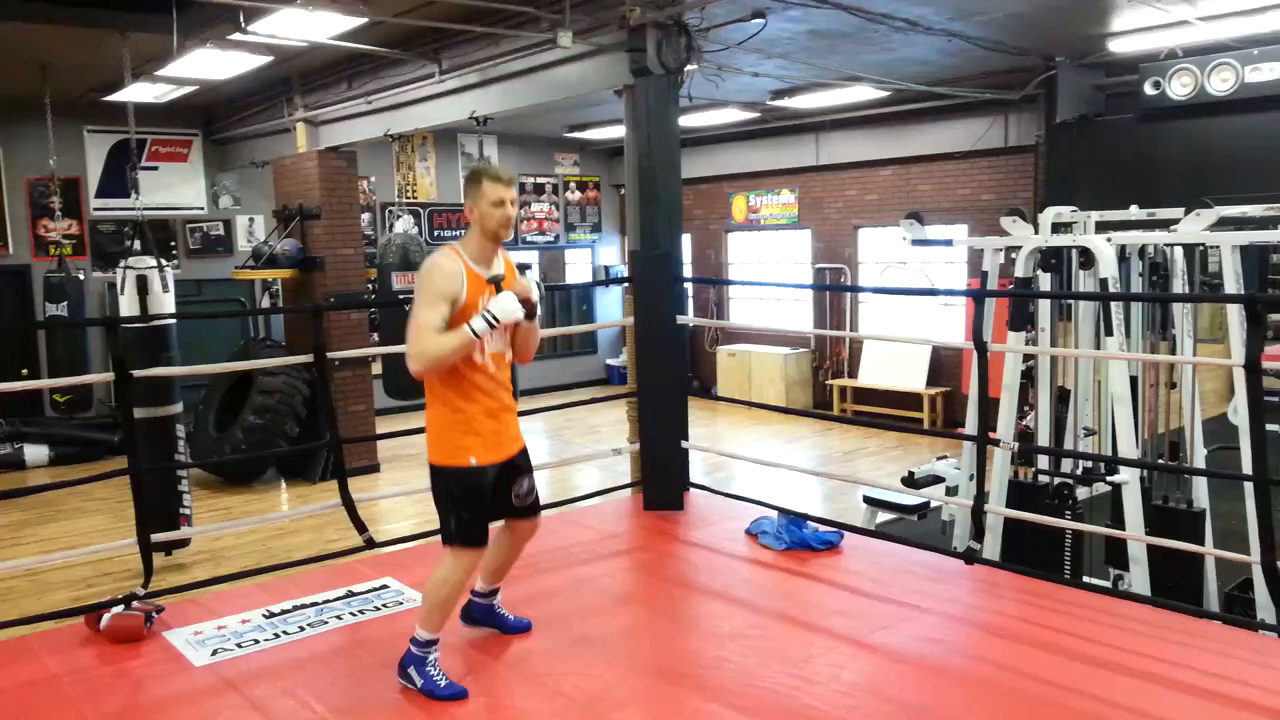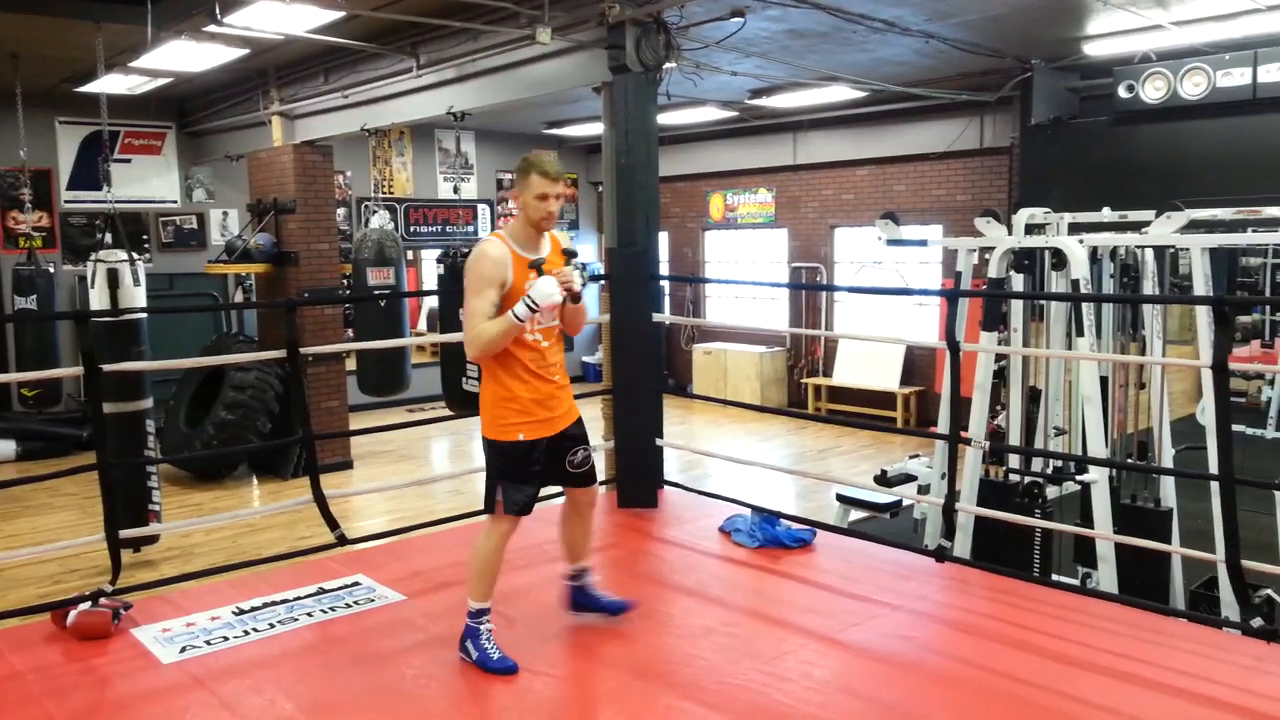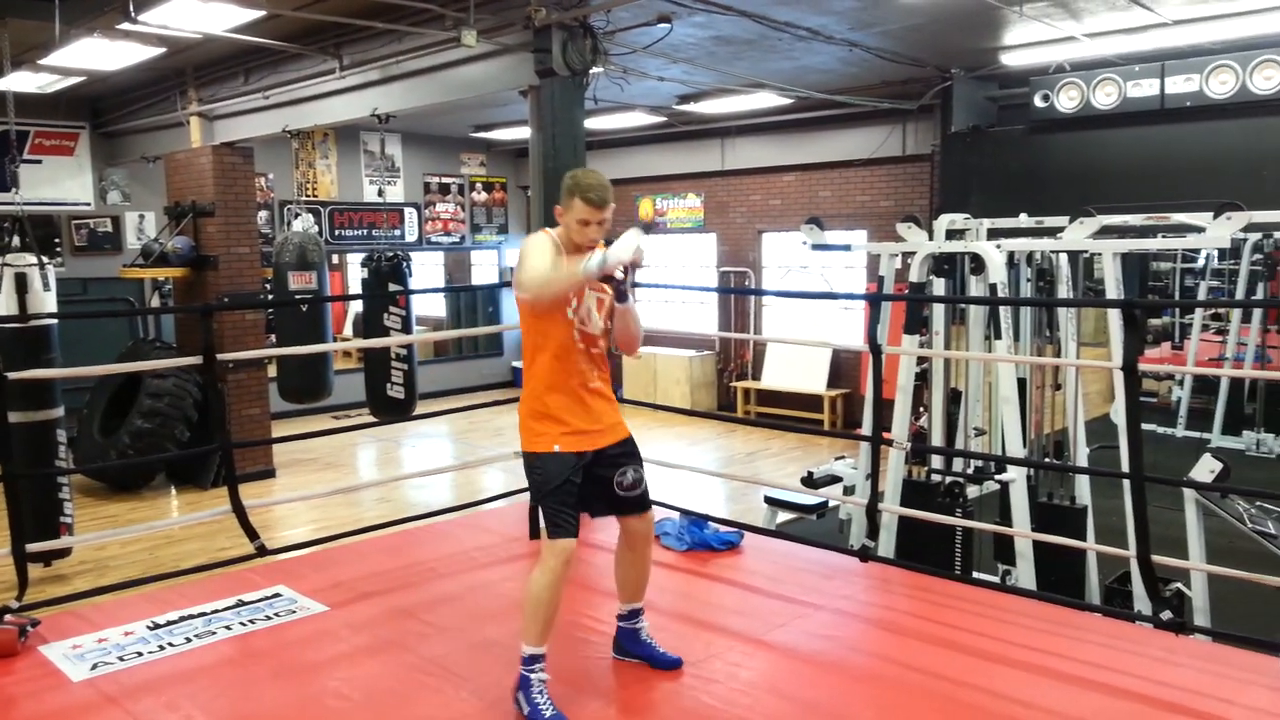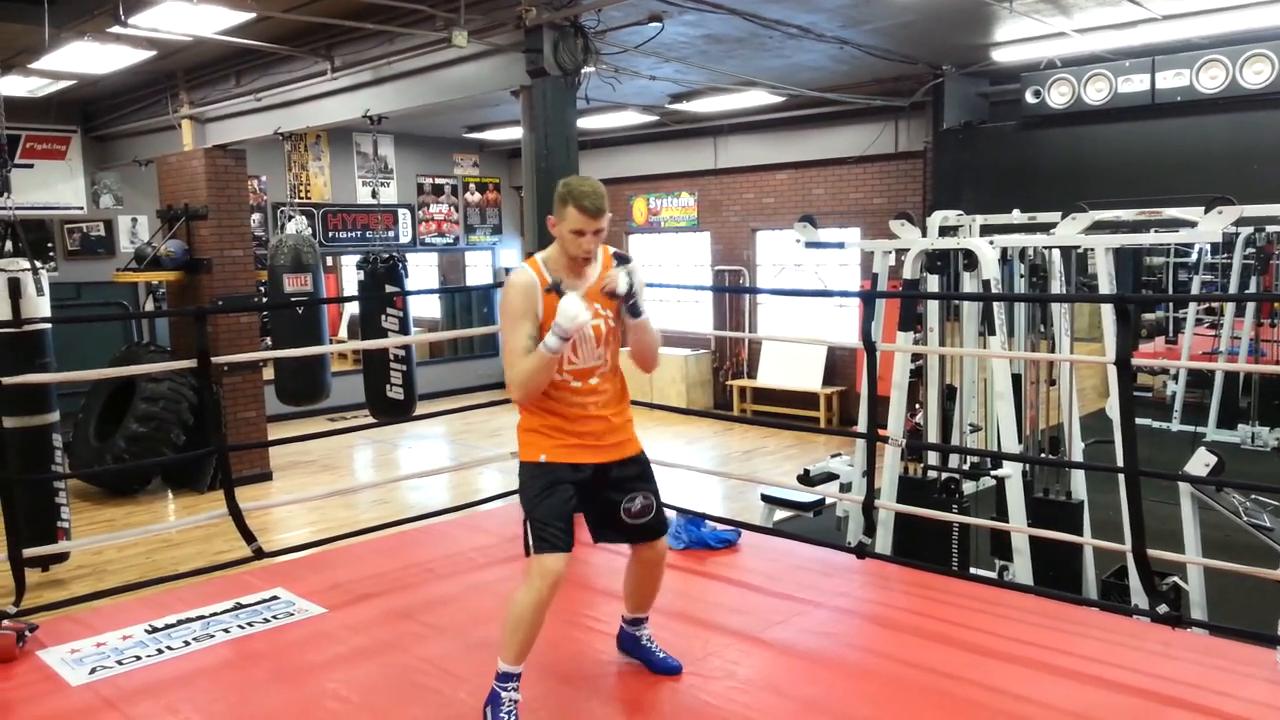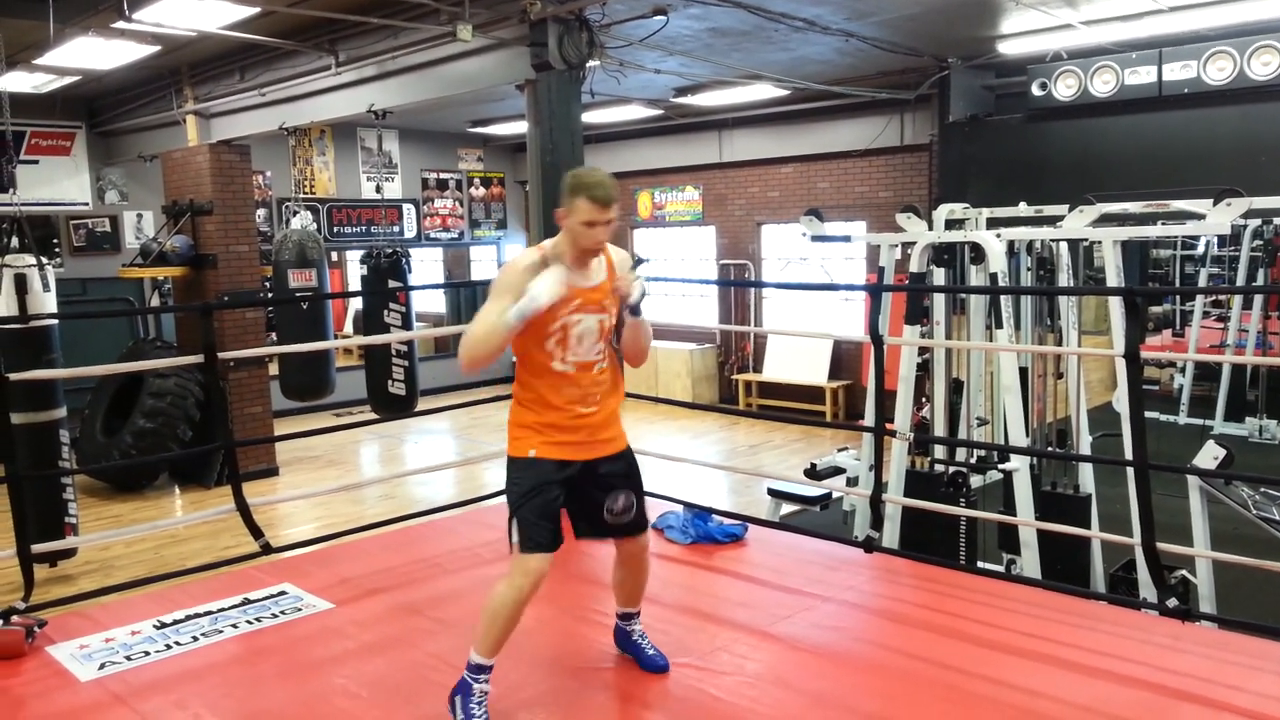
dt=1s
person 1, frame 1
left shoulder: (509, 267)
right shoulder: (443, 270)
right elbow: (418, 360)
left wrist: (529, 314)
right wrist: (484, 321)
left hip: (504, 429)
right hip: (460, 440)
left knee: (523, 521)
right knee: (465, 549)
left ankle: (483, 602)
right ankle: (419, 657)
person 1, frame 2
left shoulder: (558, 246)
right shoulder: (490, 256)
right elbow: (475, 346)
left wrist: (573, 295)
right wrist: (529, 304)
left hip: (558, 404)
right hip: (513, 414)
left knee: (585, 493)
right knee: (503, 520)
left ankle: (580, 587)
right ankle: (475, 627)
person 1, frame 3
left shoulder: (611, 261)
right shoulder: (540, 246)
left elbow: (628, 344)
right elbow: (533, 288)
left wrist: (622, 288)
right wrist: (605, 258)
left hip: (603, 420)
right hip: (552, 428)
left knee: (639, 523)
right knee: (558, 549)
left ankle: (629, 631)
right ankle: (531, 674)
person 1, frame 4
left shoulder: (617, 270)
right shoulder: (525, 285)
left elbow: (648, 362)
right elbow: (520, 390)
left wrist: (631, 307)
right wrist: (561, 332)
left hip: (616, 443)
right hip: (550, 448)
left knee: (653, 547)
right knee: (547, 570)
left ankle: (633, 633)
person 1, frame 5
left shoulder: (617, 263)
right shoulder: (527, 268)
left elbow: (635, 357)
right elbow: (470, 357)
left wrist: (634, 306)
right wrist: (528, 305)
left hip: (605, 438)
right hip: (539, 443)
left knee: (634, 542)
right knee: (530, 568)
left ankle: (628, 629)
